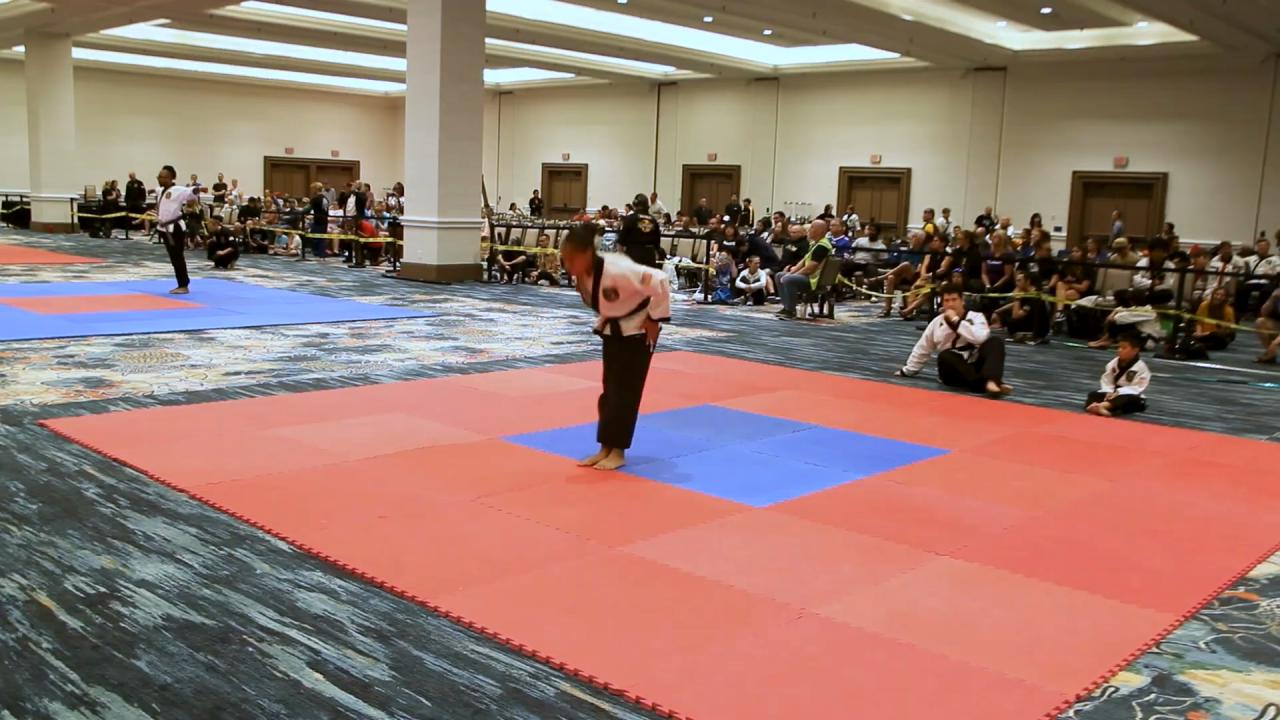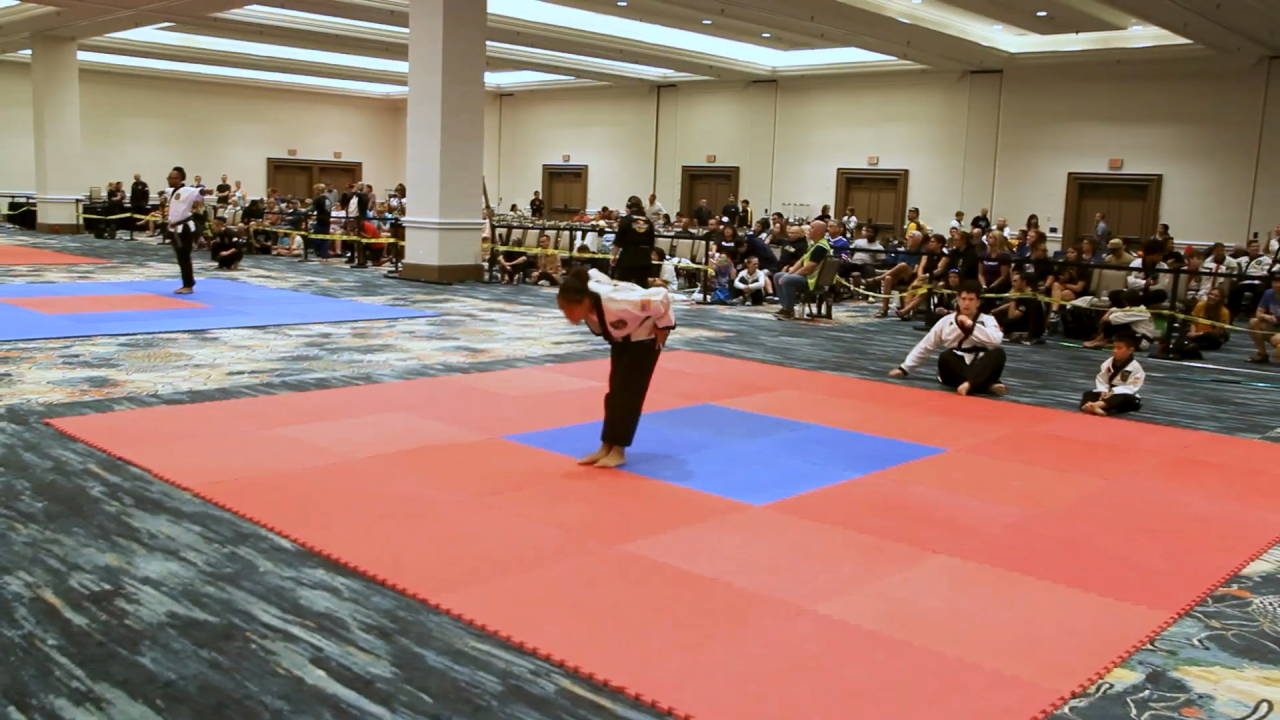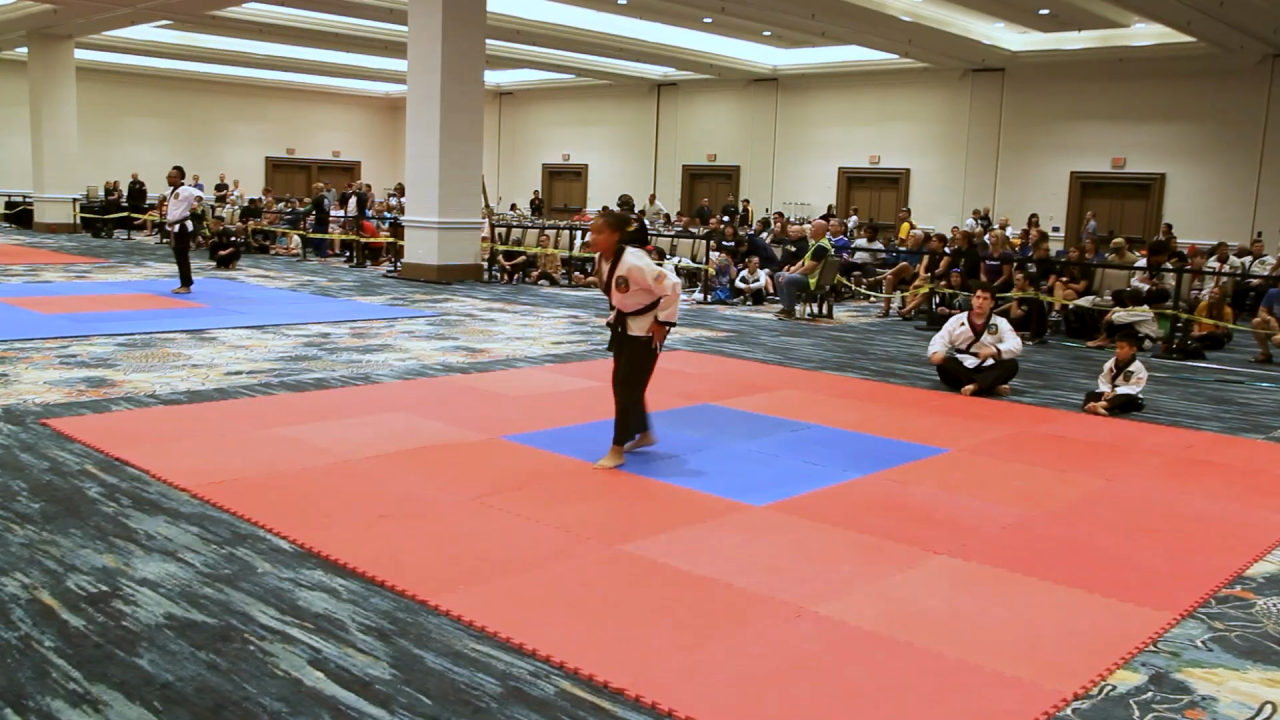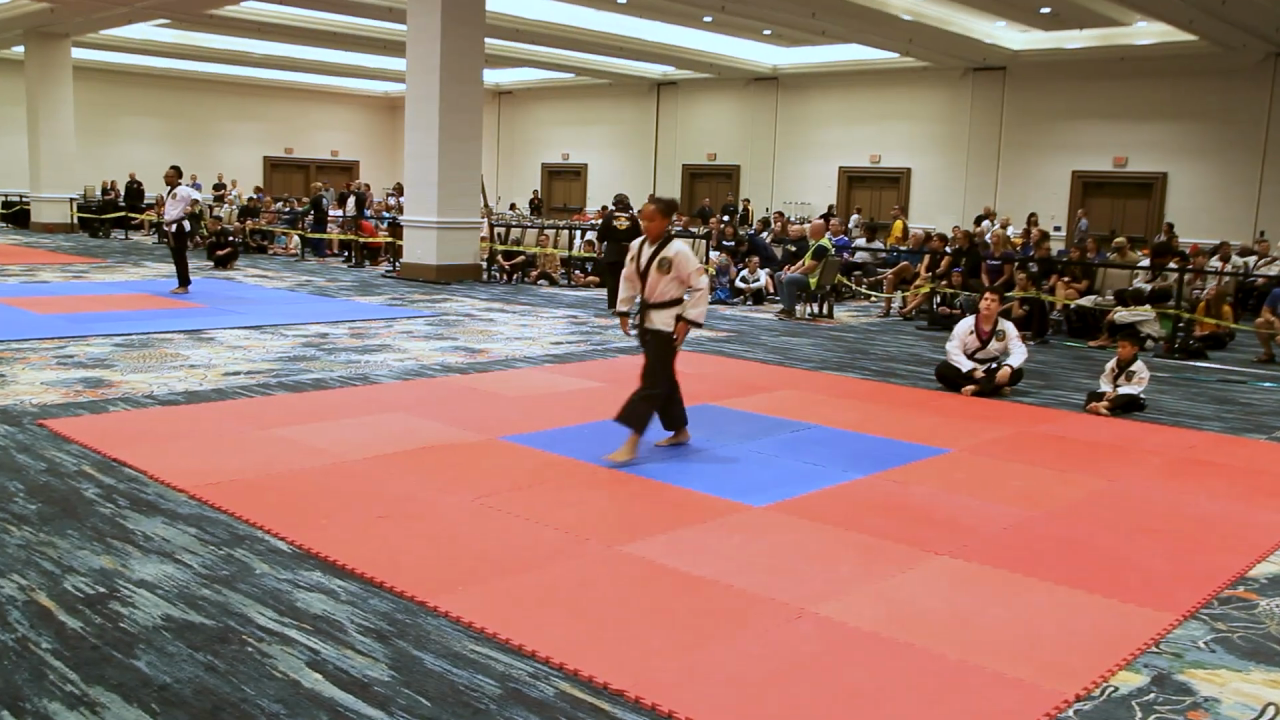
dt=0.3s
person 1, frame 1
left shoulder: (618, 270)
right shoulder: (582, 269)
left elbow: (660, 283)
left wrist: (655, 319)
right wrist: (603, 318)
left hip: (636, 329)
right hip: (612, 331)
left knee: (626, 389)
right knee: (610, 388)
left ankle: (617, 451)
right ankle: (606, 448)
person 1, frame 2
left shoulder: (616, 303)
right shoulder: (586, 292)
left elbow: (661, 297)
right elbow: (593, 275)
left wrist: (662, 327)
left hip: (644, 334)
right hip: (621, 336)
left knee: (629, 390)
right knee: (616, 387)
left ankle: (618, 449)
right ankle: (607, 446)
person 1, frame 3
left shoulder: (635, 263)
right shoulder: (602, 258)
left elbow: (671, 286)
left wrist: (662, 321)
left hip: (645, 328)
right hip: (625, 324)
left knee: (627, 384)
right knee: (624, 381)
left ankle: (617, 451)
right ankle: (641, 432)
person 1, frame 4
left shoulder: (679, 250)
right shoulder: (637, 246)
left elbow: (701, 286)
right elbow: (629, 279)
left wrist: (687, 320)
right wrist: (623, 311)
left hip: (667, 322)
right hip: (649, 319)
left knee: (652, 379)
right knee: (661, 377)
left ankle: (632, 442)
right ankle: (680, 430)
